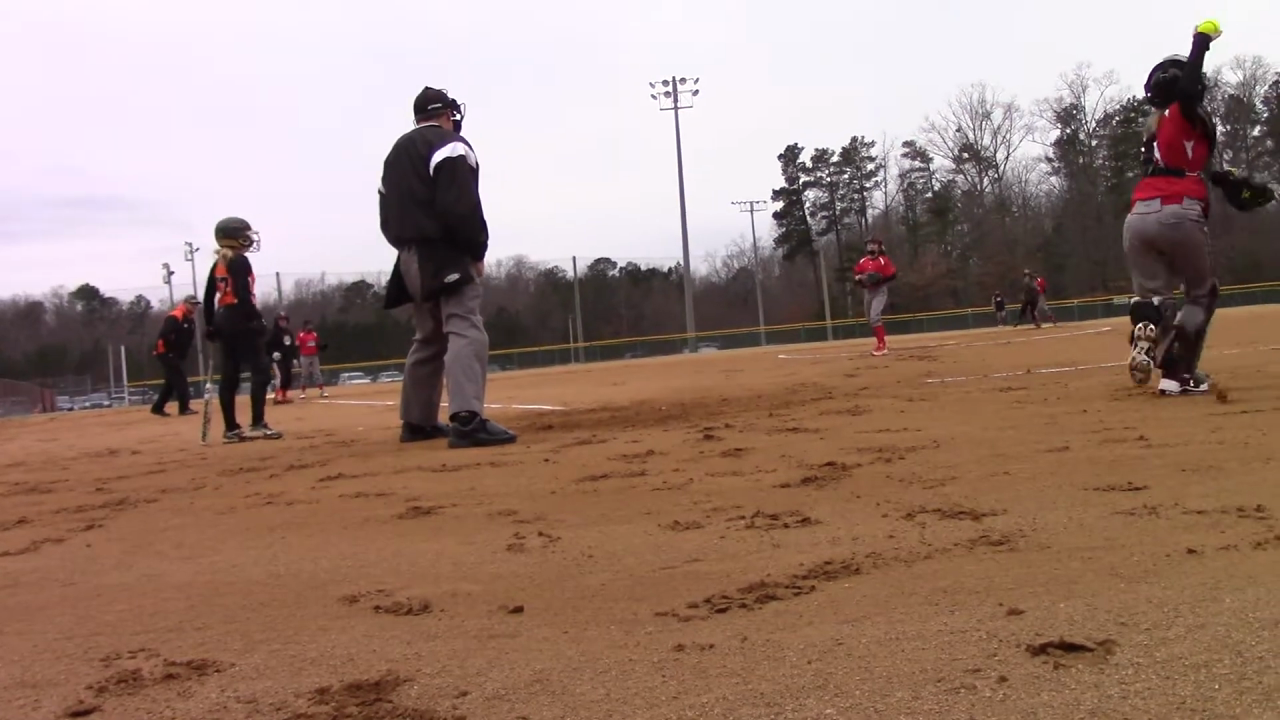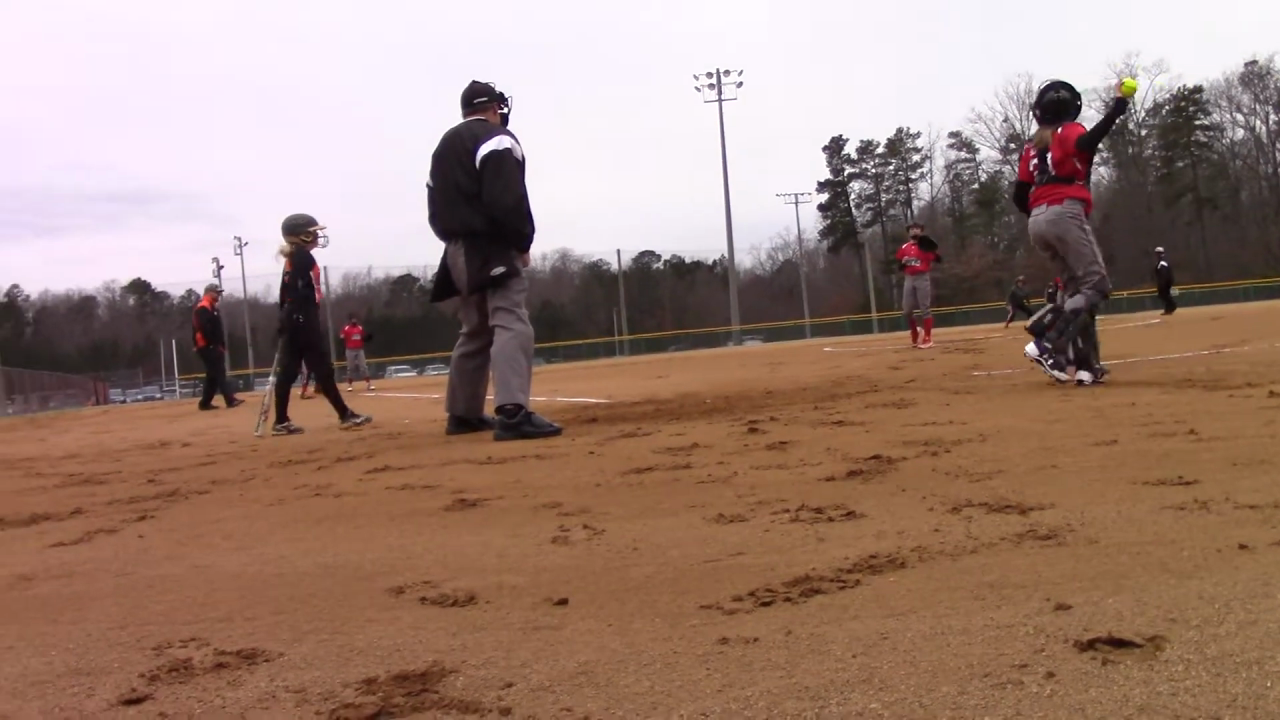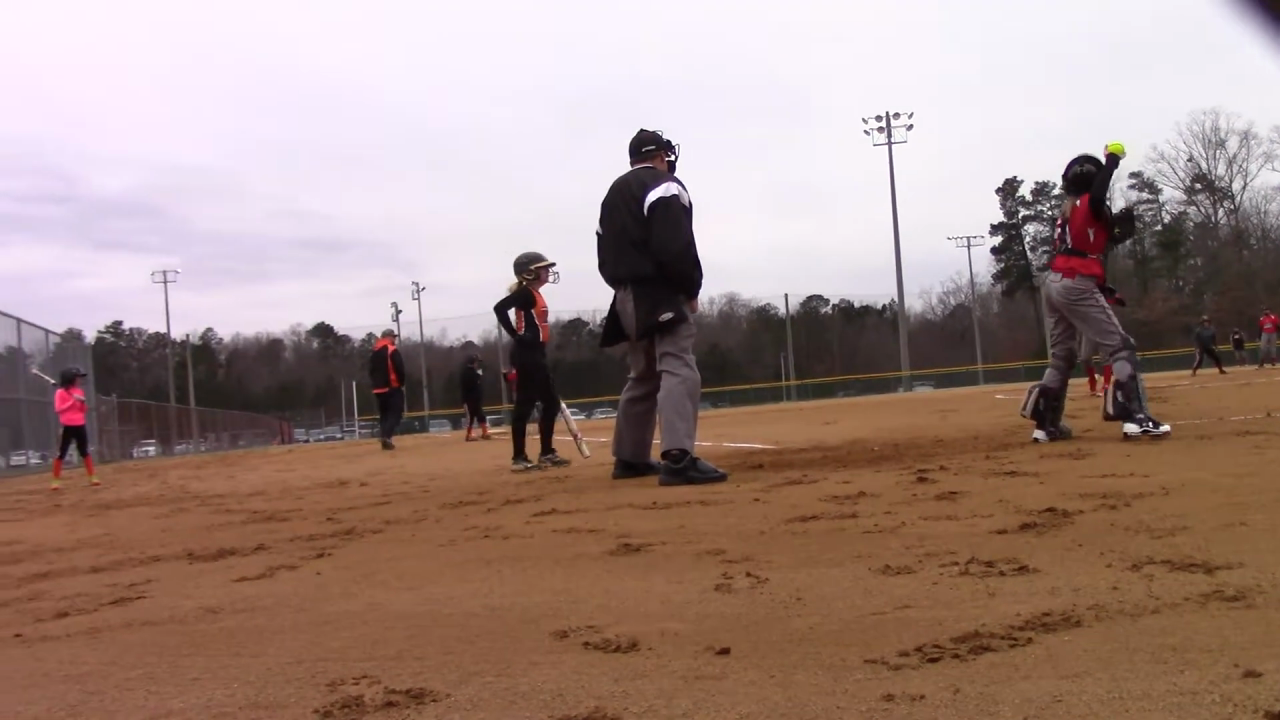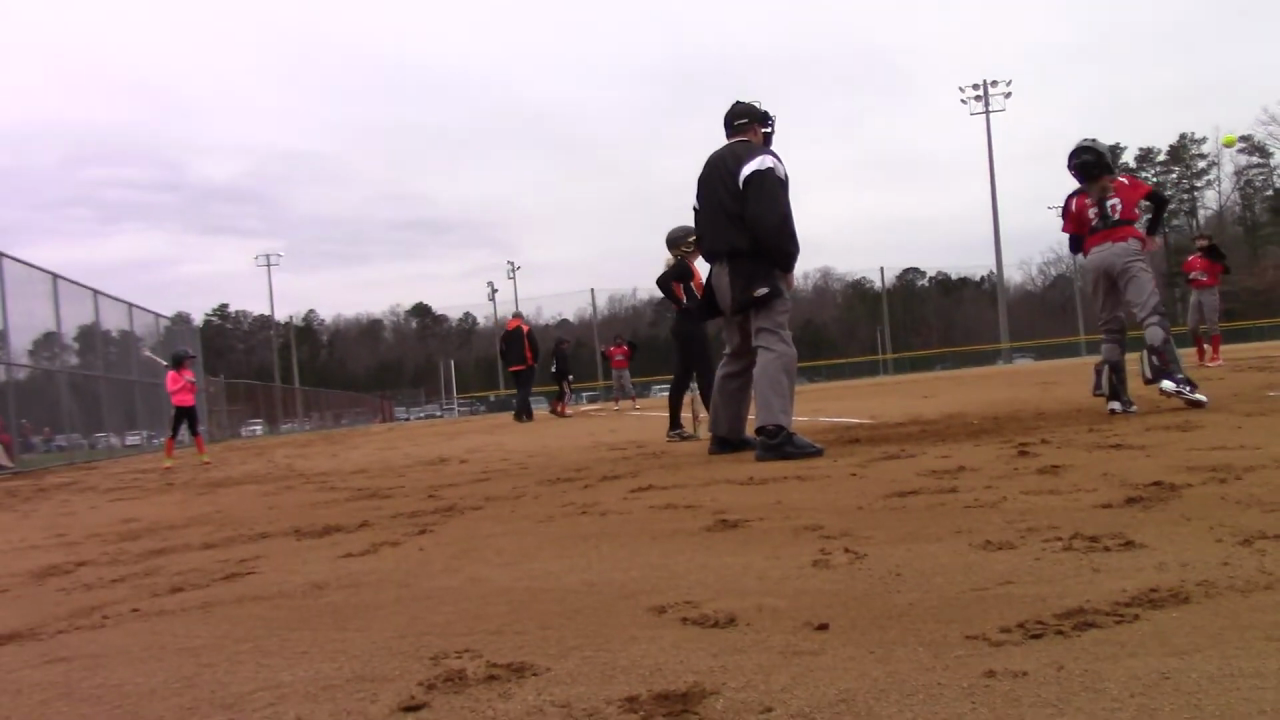
dt=1s
person 1, frame 1
left shoulder: (396, 153)
right shoulder: (451, 146)
left elbow: (388, 214)
right elbow: (462, 208)
left wrist: (408, 247)
right wrist: (477, 252)
left hip: (411, 258)
right hip: (445, 255)
left knee: (428, 338)
right knee: (465, 332)
left ankle: (417, 420)
right ankle: (467, 421)
person 1, frame 2
left shoulder: (443, 147)
right shoulder: (497, 140)
left elbow: (436, 206)
right elbow: (507, 201)
left wrist: (455, 239)
right wrist: (523, 242)
left hip: (458, 251)
right hip: (491, 248)
left knee: (475, 331)
right knee: (511, 325)
left ankle: (463, 413)
right ankle: (513, 413)
person 1, frame 3
left shoulder: (613, 194)
right shoulder: (665, 186)
left elbow: (605, 253)
right elbow: (675, 247)
left wrist: (624, 286)
right wrist: (691, 289)
left hip: (627, 297)
right hip: (660, 294)
left knee: (643, 376)
right knee: (678, 370)
left ankle: (630, 457)
right ankle: (678, 458)
person 1, frame 4
left shoulder: (709, 168)
right shoulder: (760, 160)
left elbow: (703, 227)
right elbow: (772, 221)
left wrist: (720, 261)
right wrist: (787, 264)
left hip: (723, 272)
right hip: (756, 269)
left knee: (738, 353)
right knee: (774, 346)
left ankle: (725, 433)
right ankle: (774, 434)
person 2, frame 1
left shoulder: (1156, 127)
right shoulder: (1182, 114)
right elbow: (1189, 80)
left wrist: (1231, 182)
right wrist: (1201, 39)
left hip: (1139, 217)
right hip: (1179, 214)
left knee: (1150, 295)
right knee: (1201, 293)
left ankle: (1147, 327)
right ankle: (1176, 373)
person 2, frame 2
left shoulder: (1031, 147)
right shoulder: (1071, 132)
left elbow: (1019, 195)
right elbow: (1087, 143)
right wrist: (1119, 104)
left hip: (1037, 220)
right hip: (1065, 215)
left knee: (1077, 288)
right knee: (1095, 287)
left ankle: (1086, 365)
right ankle: (1046, 346)
person 2, frame 3
left shoulder: (1066, 212)
right shoulder: (1091, 206)
right elbow: (1097, 196)
left wrist: (1111, 235)
right wrist: (1111, 160)
left hip: (1053, 284)
right hip: (1078, 287)
left knee: (1062, 356)
right knee: (1120, 347)
left ankle: (1046, 424)
right ankle: (1135, 416)
person 2, frame 4
left shoulder: (1074, 201)
right shoulder: (1125, 183)
left elbow: (1074, 245)
right elbow: (1159, 201)
right wrist: (1151, 233)
left hip: (1094, 259)
right hip: (1125, 251)
left knee: (1111, 326)
right knee: (1151, 314)
left ankle: (1115, 395)
right ankle: (1172, 377)
person 3, frame 1
left shoulder: (218, 264)
right shoulder: (240, 261)
left elbow: (209, 297)
right elbow: (242, 294)
left wrist: (210, 325)
right wrist: (258, 319)
left hip: (223, 320)
right hip: (239, 320)
left knee: (229, 376)
right knee: (260, 371)
left ankle: (231, 429)
right ankle: (257, 424)
person 3, frame 2
left shoulder: (292, 258)
right shoulder: (303, 255)
left elbow: (286, 290)
right elbow: (293, 284)
left wrist: (284, 320)
right wrist: (297, 313)
left hip: (293, 318)
right hip: (304, 317)
left knee: (288, 370)
right knee: (323, 368)
left ankle: (281, 421)
right ankle: (345, 415)
person 3, frame 3
left shoulder: (536, 295)
right shoulder: (525, 294)
right elbow: (500, 308)
right wrist: (516, 335)
left hip: (535, 354)
right hip: (526, 354)
left knee: (551, 403)
right knee: (524, 404)
left ankle: (547, 452)
right ankle: (519, 457)
person 3, frame 4
left shoulder: (688, 267)
right shoulder: (683, 266)
right elbow: (662, 281)
right wrist: (681, 305)
left hip: (688, 326)
right hip: (689, 326)
left knee: (682, 377)
right knee: (706, 375)
left ankle: (675, 428)
